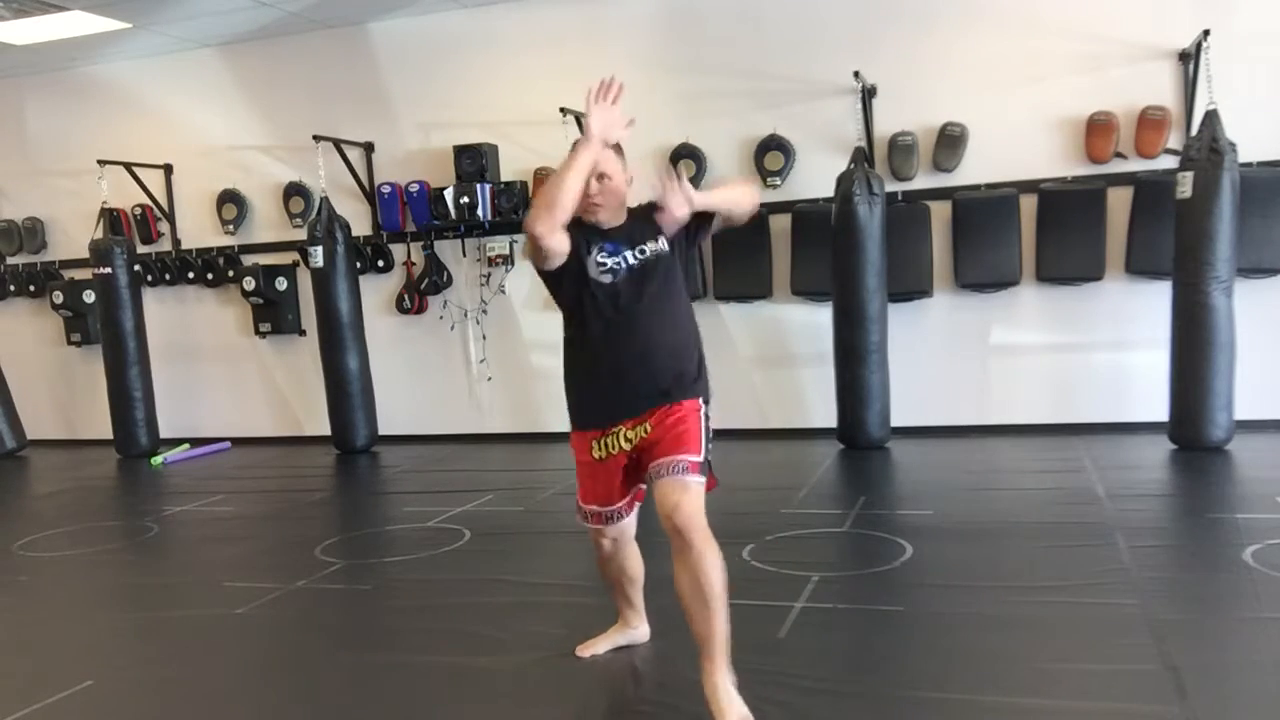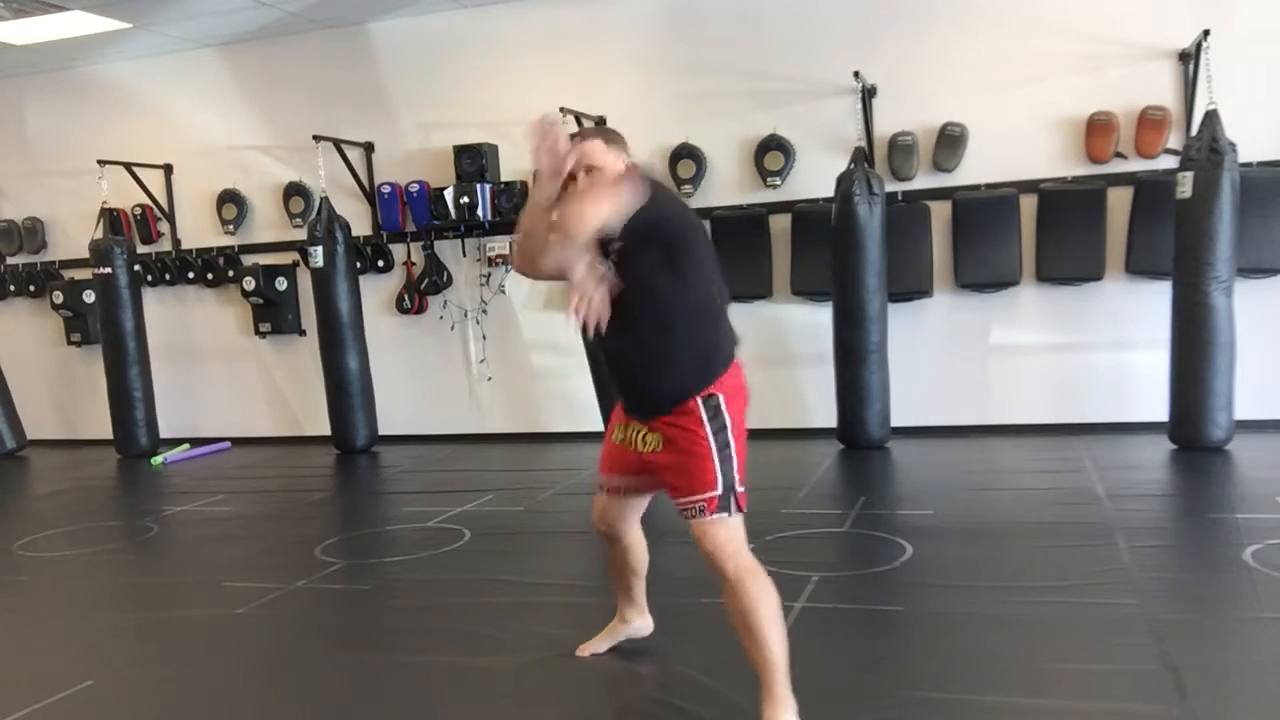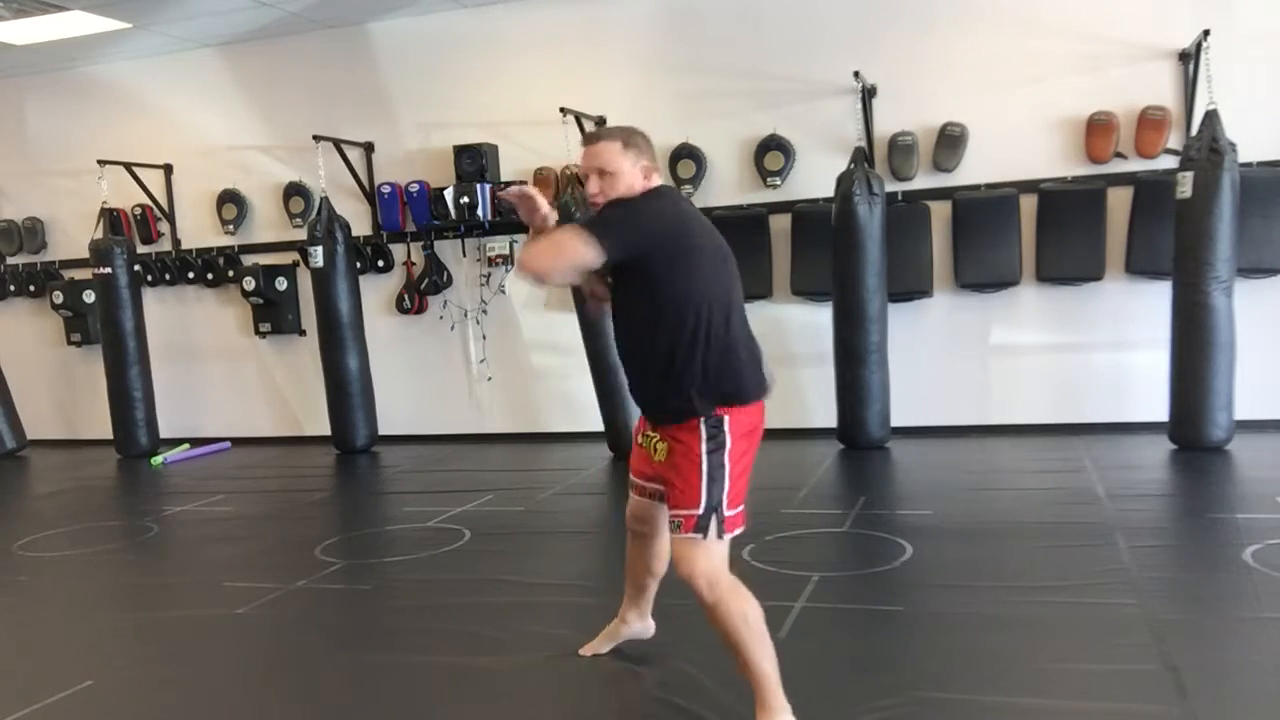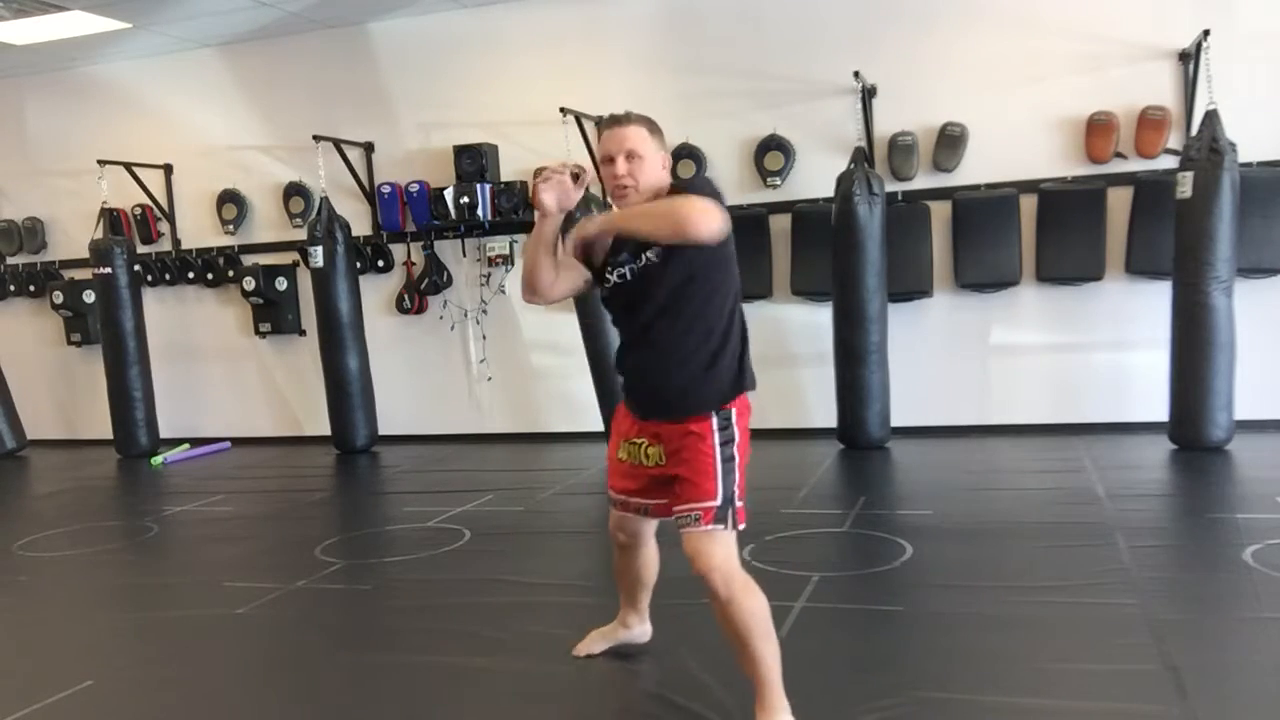
dt=0.2s
person 1, frame 1
left shoulder: (659, 221)
right shoulder: (567, 244)
left elbow: (745, 199)
right elbow: (540, 228)
left wrist: (693, 199)
right wrist: (587, 144)
left hip: (675, 404)
right hip: (600, 420)
left knee: (684, 521)
right knee: (608, 537)
right ankle: (632, 621)
person 1, frame 2
left shoulder: (653, 202)
right shoulder: (598, 236)
left elbow: (587, 213)
right elbow: (526, 257)
left wrist: (586, 264)
right wrist: (546, 174)
left hip: (700, 399)
right hip: (644, 404)
left knee: (723, 549)
right knee: (611, 518)
right ankle: (631, 616)
person 1, frame 3
left shoulder: (655, 210)
right shoulder: (632, 225)
left elbow: (538, 264)
right elbow: (562, 260)
left wrist: (547, 235)
right wrist: (543, 220)
left hip: (714, 414)
right hip: (669, 409)
left knee: (701, 568)
right knee: (644, 518)
right ankle: (634, 618)
person 1, frame 4
left shoulder: (691, 197)
right shoulder: (608, 238)
left elbow: (702, 224)
right elbow: (539, 291)
left wrist: (605, 224)
right wrist: (551, 217)
left hip: (706, 416)
right hip: (642, 412)
left knee: (714, 564)
right knee: (627, 527)
right ankle: (633, 620)
